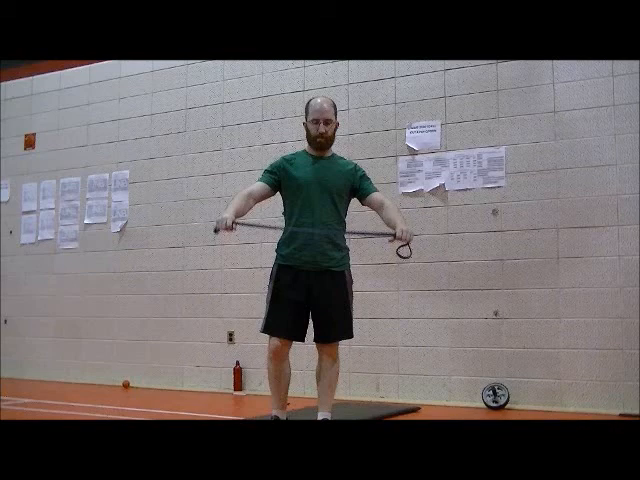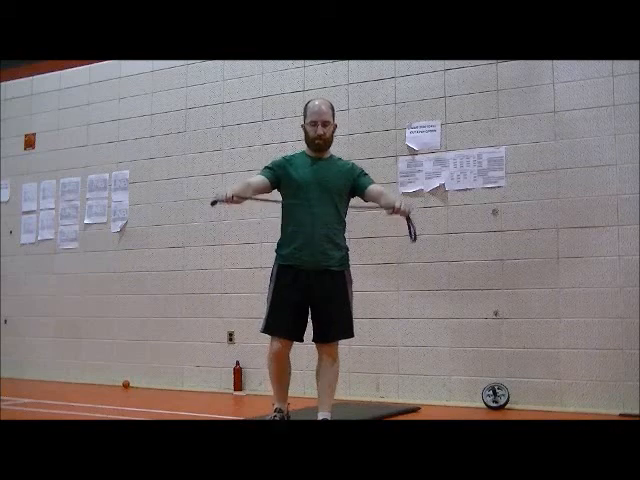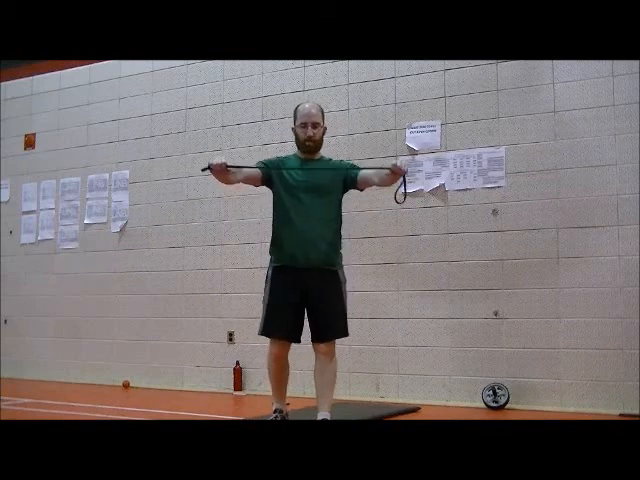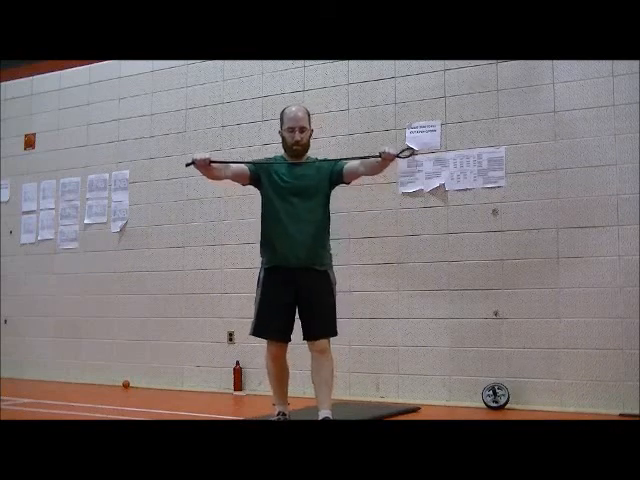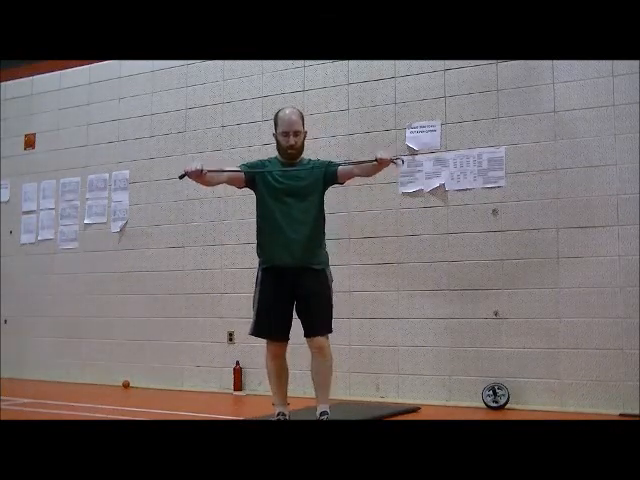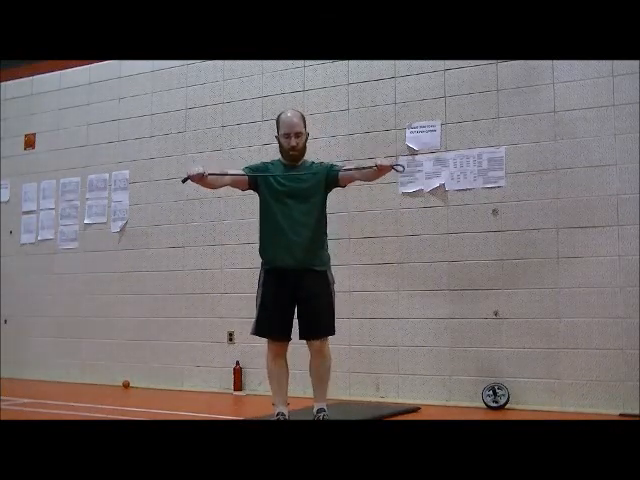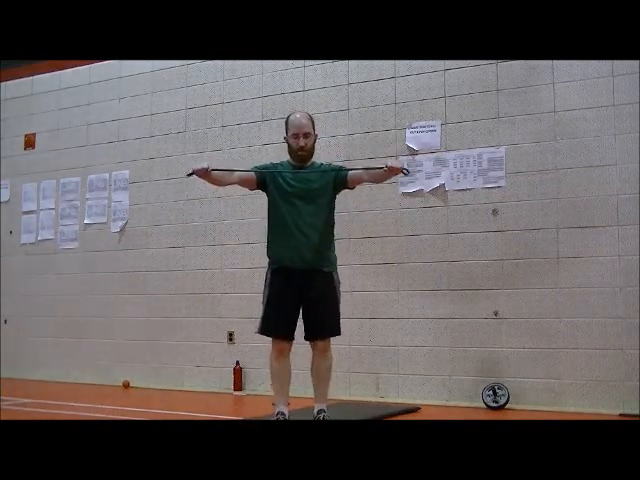
dt=0.2s
person 1, frame 1
left shoulder: (349, 170)
right shoulder: (286, 165)
left elbow: (379, 202)
right elbow: (252, 193)
left wrist: (398, 224)
right wrist: (232, 211)
left hip: (333, 270)
right hip: (290, 268)
left knee: (329, 349)
right knee: (277, 345)
left ankle: (324, 416)
right ankle: (278, 414)
person 1, frame 2
left shoulder: (348, 170)
right shoulder: (286, 165)
left elbow: (379, 193)
right elbow: (254, 184)
left wrist: (396, 202)
right wrist: (236, 193)
left hip: (332, 270)
right hip: (290, 267)
left knee: (328, 348)
right knee: (278, 346)
left ankle: (324, 416)
right ankle: (280, 408)
person 1, frame 3
left shoulder: (339, 169)
right shoulder: (277, 167)
left elbow: (373, 177)
right elbow: (241, 173)
left wrist: (393, 173)
right wrist: (222, 170)
left hip: (326, 270)
right hip: (285, 269)
left knee: (325, 348)
right knee: (277, 347)
left ankle: (323, 415)
right ankle: (280, 408)
person 1, frame 4
left shoulder: (326, 169)
right shoulder: (265, 168)
left elbow: (360, 167)
right elbow: (229, 171)
left wrist: (383, 160)
right wrist: (206, 166)
left hip: (316, 269)
right hip: (276, 270)
left knee: (321, 345)
right knee: (275, 347)
left ankle: (325, 414)
right ankle: (281, 411)
person 1, frame 5
left shoulder: (320, 169)
right shoulder: (260, 169)
left elbow: (352, 170)
right elbow: (225, 175)
left wrist: (377, 163)
right wrist: (201, 174)
left hip: (313, 268)
right hip: (273, 270)
left knee: (319, 343)
right knee: (275, 346)
left ankle: (323, 410)
right ankle: (281, 411)
person 1, frame 6
left shoulder: (322, 172)
right shoulder: (263, 172)
left elbow: (354, 174)
right elbow: (228, 177)
left wrist: (379, 170)
right wrist: (203, 178)
left hip: (315, 270)
right hip: (275, 271)
left knee: (319, 344)
right knee: (276, 346)
left ankle: (321, 407)
right ankle: (281, 411)
person 1, frame 7
left shoulder: (330, 173)
right shoulder: (272, 173)
left elbow: (362, 175)
right elbow: (236, 176)
left wrist: (387, 171)
right wrist: (209, 174)
left hip: (321, 270)
right hip: (282, 271)
left knee: (321, 344)
right knee: (280, 345)
left ankle: (321, 409)
right ankle: (281, 411)
